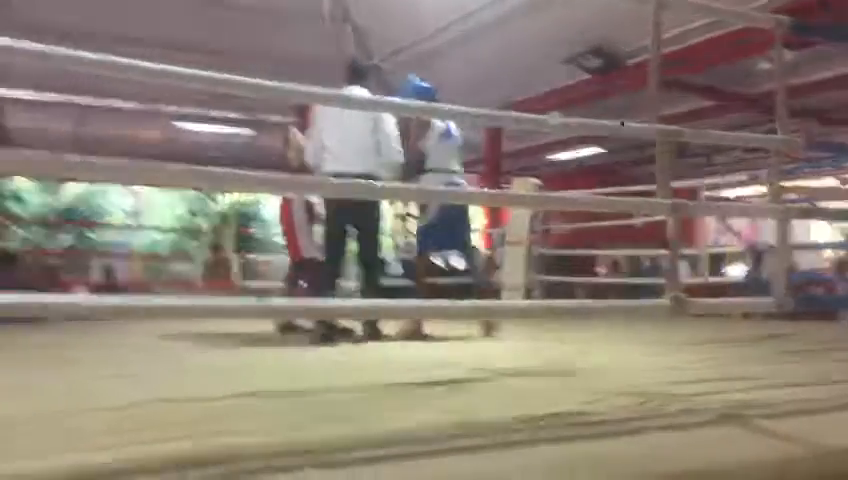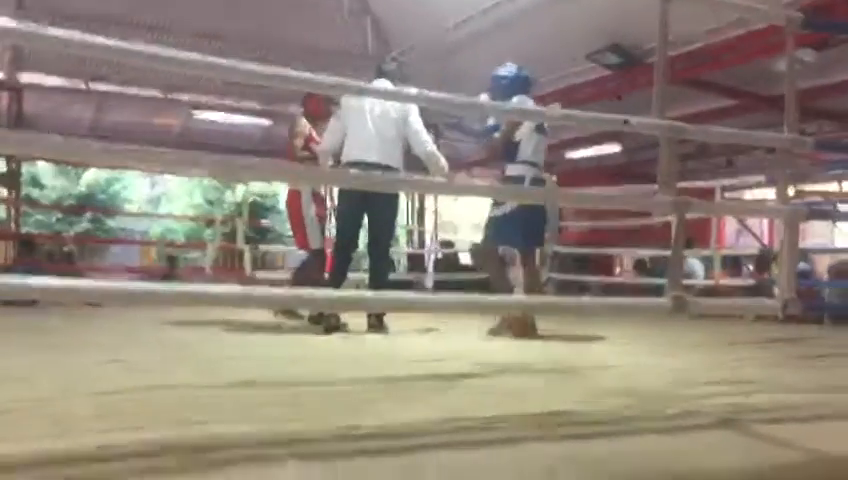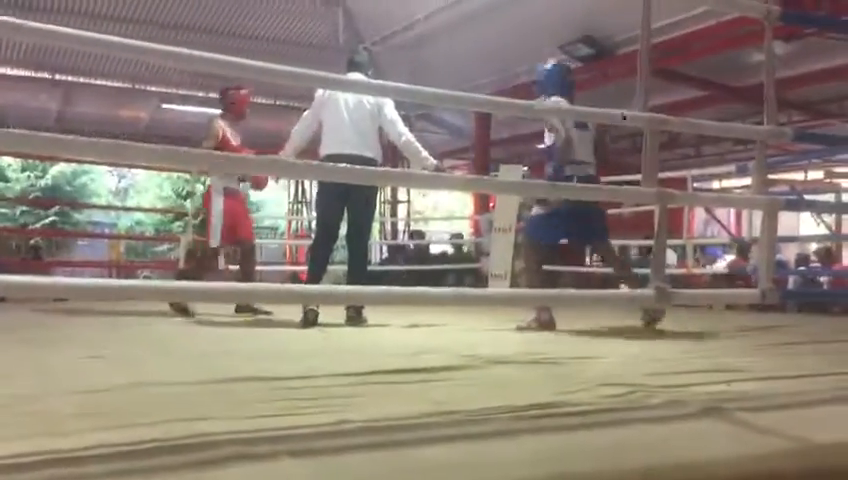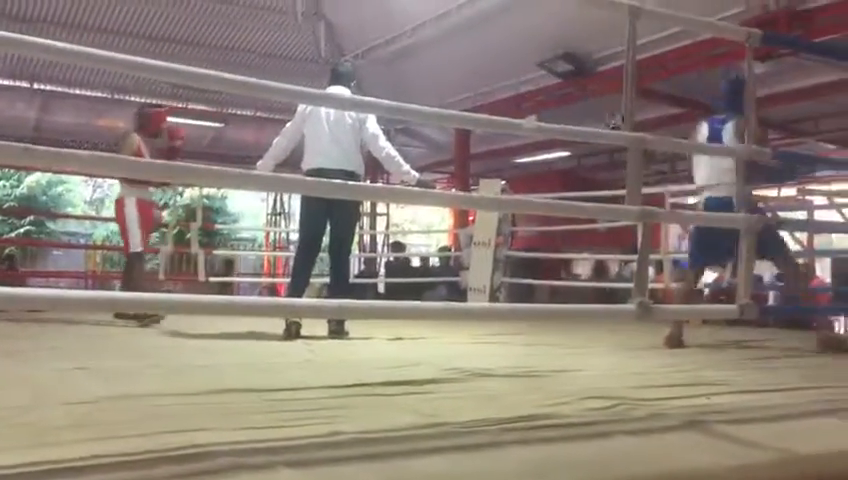
dt=0.7s
person 1, frame 1
left shoulder: (325, 107)
right shoulder: (378, 107)
left elbow: (311, 155)
right elbow: (393, 154)
right wrist: (385, 179)
right hip: (366, 184)
left knee: (332, 252)
right knee: (369, 253)
right ankle: (370, 320)
person 1, frame 2
left shoulder: (352, 98)
right shoulder: (404, 103)
left elbow: (330, 141)
right elbow: (422, 144)
left wrist: (324, 165)
right wrist: (443, 170)
left hip: (354, 173)
right hip: (386, 175)
left knee: (344, 243)
right knee: (379, 246)
left ankle: (330, 310)
right ankle: (375, 314)
person 1, frame 3
left shoulder: (326, 92)
right shoulder: (377, 94)
left elbow: (303, 129)
right elbow: (399, 134)
left wrist: (283, 158)
right wrist: (429, 163)
left hip: (332, 166)
right hip: (365, 168)
left knee: (324, 235)
right knee: (358, 238)
left ankle: (310, 303)
right ankle: (354, 307)
person 1, frame 4
left shoulder: (309, 104)
right shoulder: (360, 108)
left elbow: (284, 140)
right elbow: (381, 147)
left wrist: (260, 169)
right wrist: (411, 177)
left hip: (315, 179)
right hip: (347, 181)
left knee: (306, 248)
right knee: (340, 251)
left ankle: (292, 315)
right ankle: (336, 319)
person 2, frame 1
left shoulder: (420, 119)
right shoulder: (449, 123)
left elbow: (412, 163)
right wrist: (415, 167)
left hip: (436, 190)
right hip: (457, 188)
left knee: (423, 256)
right knee: (467, 253)
left ankle: (416, 322)
person 2, frame 2
left shoulder: (518, 105)
left elbow: (498, 146)
left wrist: (492, 128)
left hip: (519, 183)
right hip: (534, 185)
left knee: (488, 247)
right knee: (526, 254)
left ankle: (512, 309)
right ankle: (524, 319)
person 2, frame 3
left shoulder: (551, 105)
left elbow: (564, 142)
right elbow: (600, 151)
left wrist: (552, 174)
left hip: (567, 182)
right hip: (589, 181)
left knee: (531, 243)
right knee: (604, 248)
left ankle: (543, 314)
right ankle: (648, 304)
person 2, frame 4
left shoulder: (700, 129)
right shoulder: (744, 128)
left hip: (707, 206)
right hip: (737, 204)
left knee: (693, 272)
right knee: (785, 262)
left ankle: (675, 332)
person 3, frame 1
right shoulder: (294, 134)
right elbow: (294, 165)
left hip: (306, 203)
right hip: (299, 202)
left knee: (301, 263)
right knee: (312, 263)
left ankle: (287, 319)
right ankle: (324, 321)
person 3, frame 2
left shoulder: (313, 129)
right shoulder: (301, 124)
right elbow: (295, 155)
right wrist: (319, 155)
left hip: (313, 195)
right hip: (303, 194)
left knee: (315, 253)
right knee: (317, 252)
person 3, frame 3
left shoulder: (233, 132)
right shoulder: (217, 127)
left wrist: (247, 176)
left hip: (235, 193)
right hip: (219, 194)
left knee: (248, 246)
right knee: (212, 248)
left ankle: (244, 302)
person 3, frame 4
left shoulder: (150, 145)
right shoulder: (131, 140)
left wrist: (173, 150)
left hip: (145, 203)
right hip: (130, 202)
left knee: (135, 255)
right knee: (137, 253)
